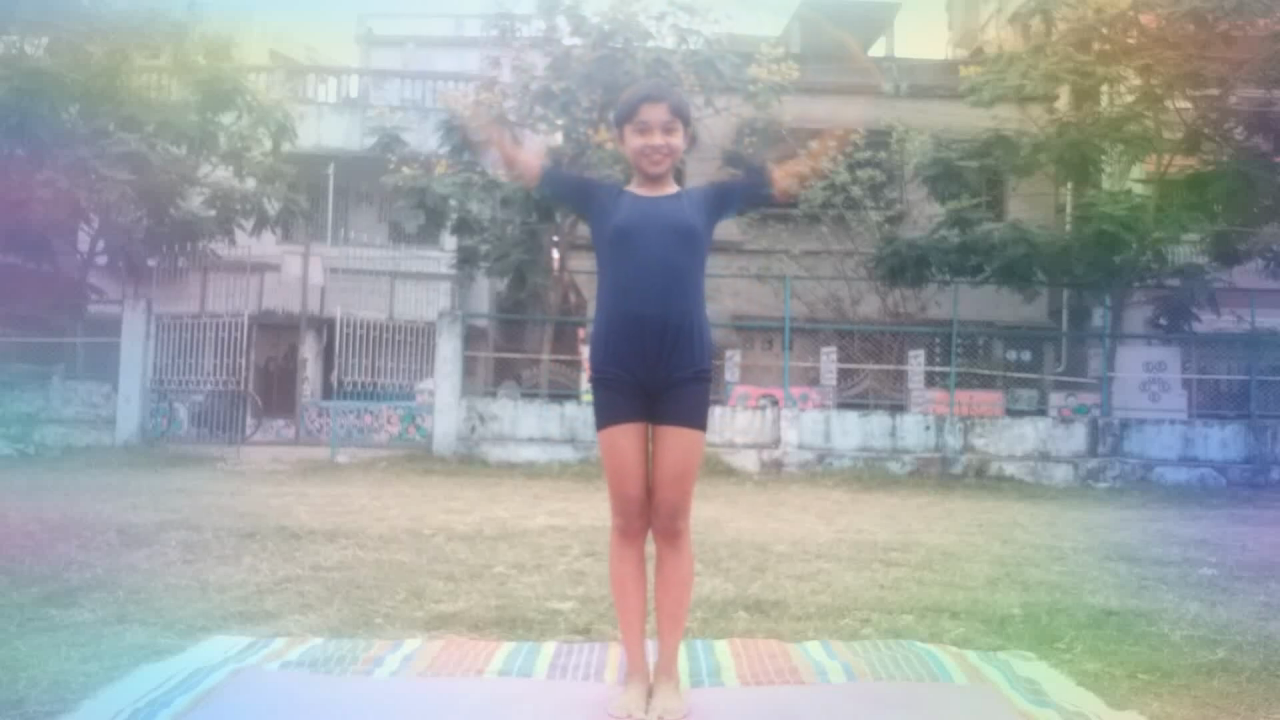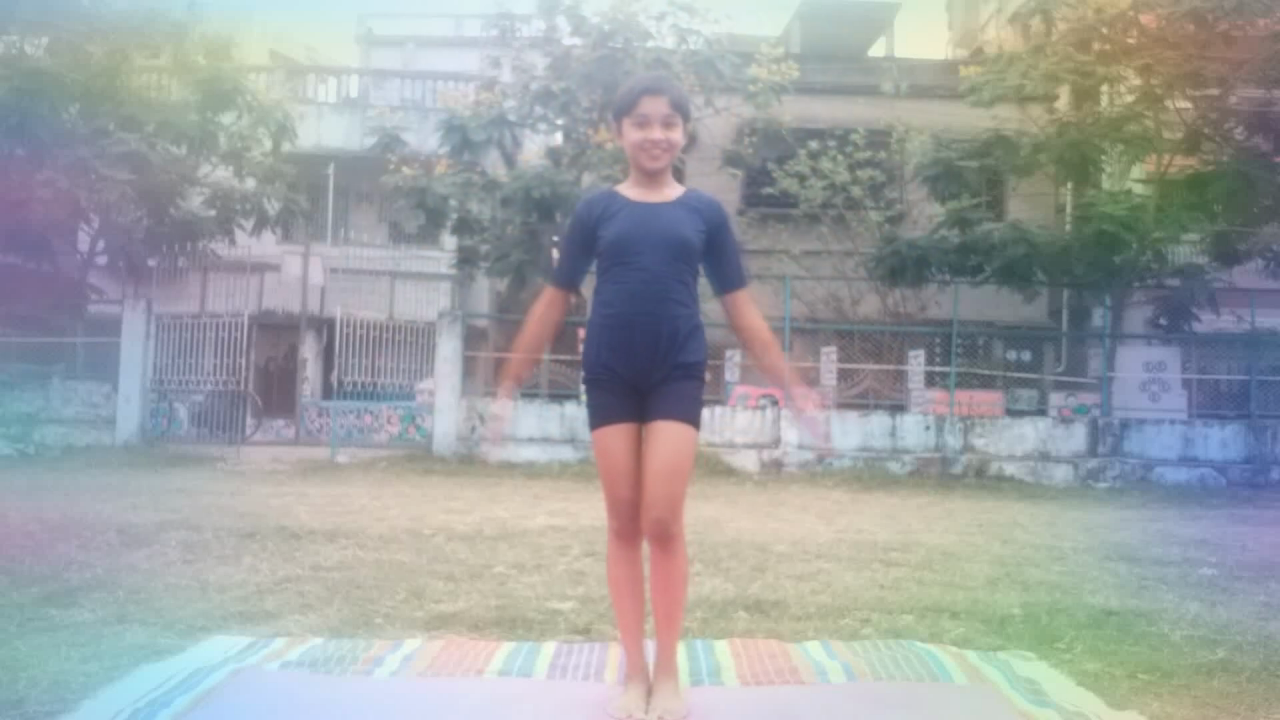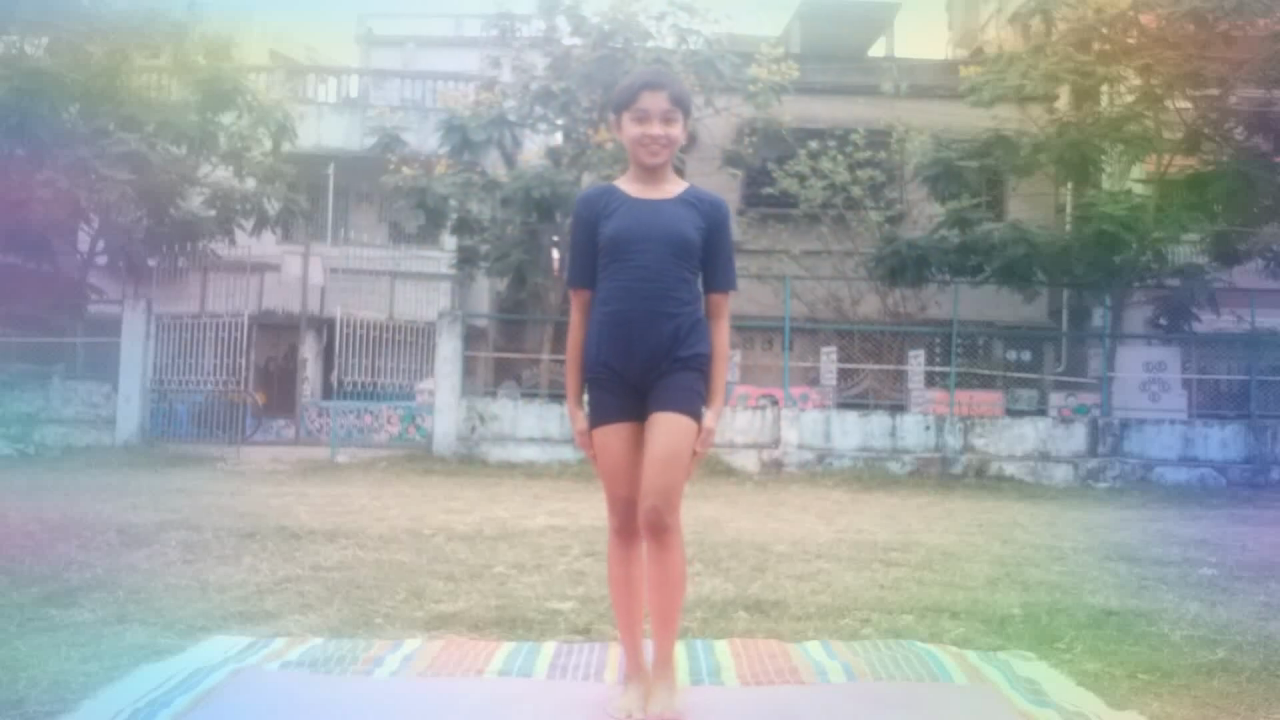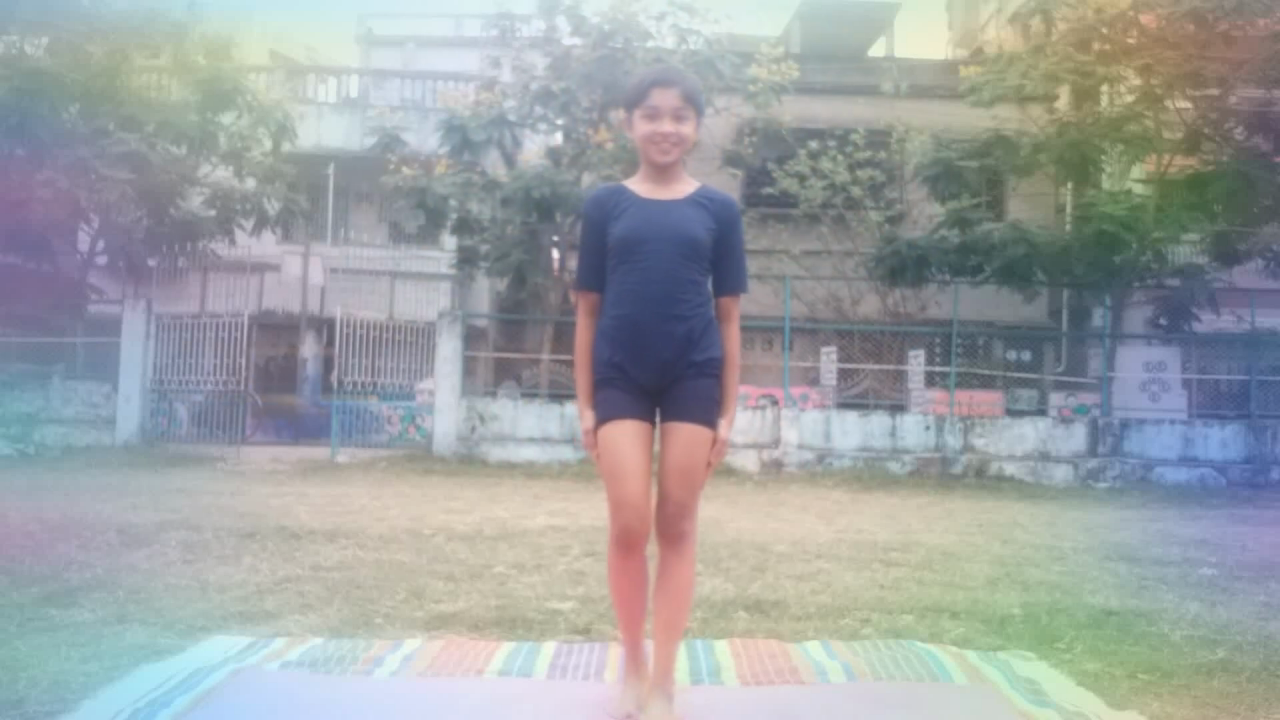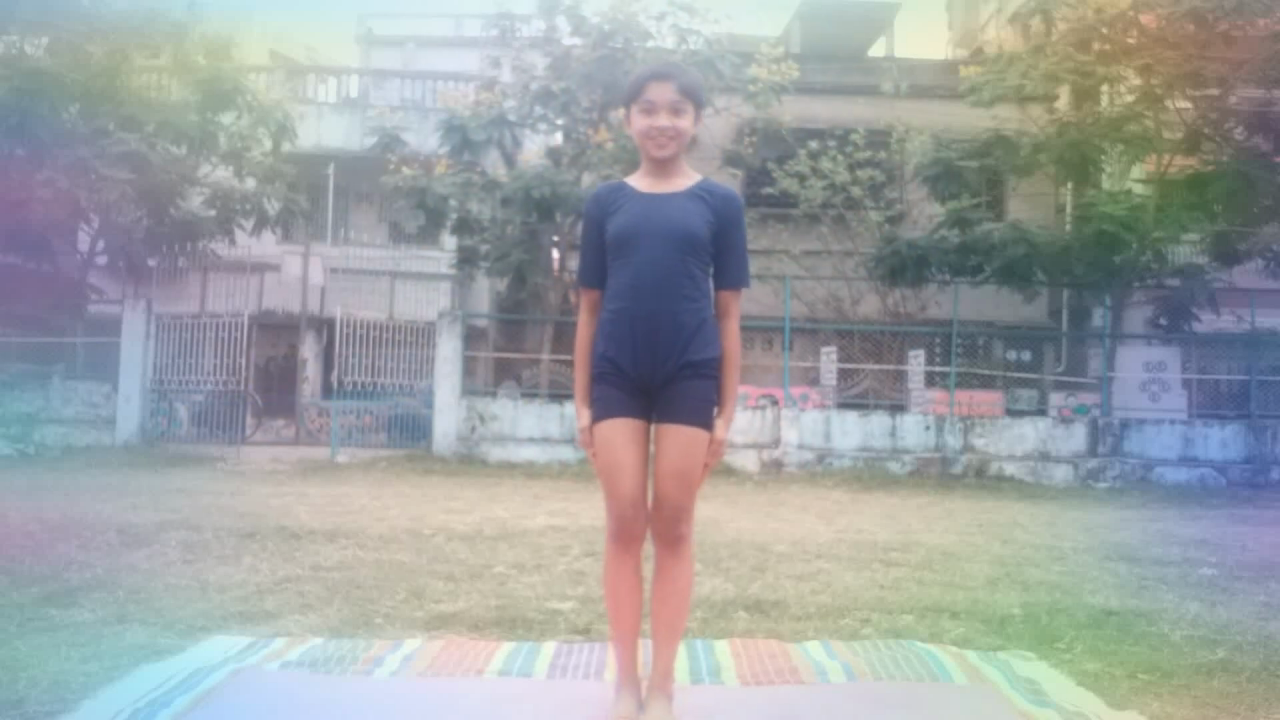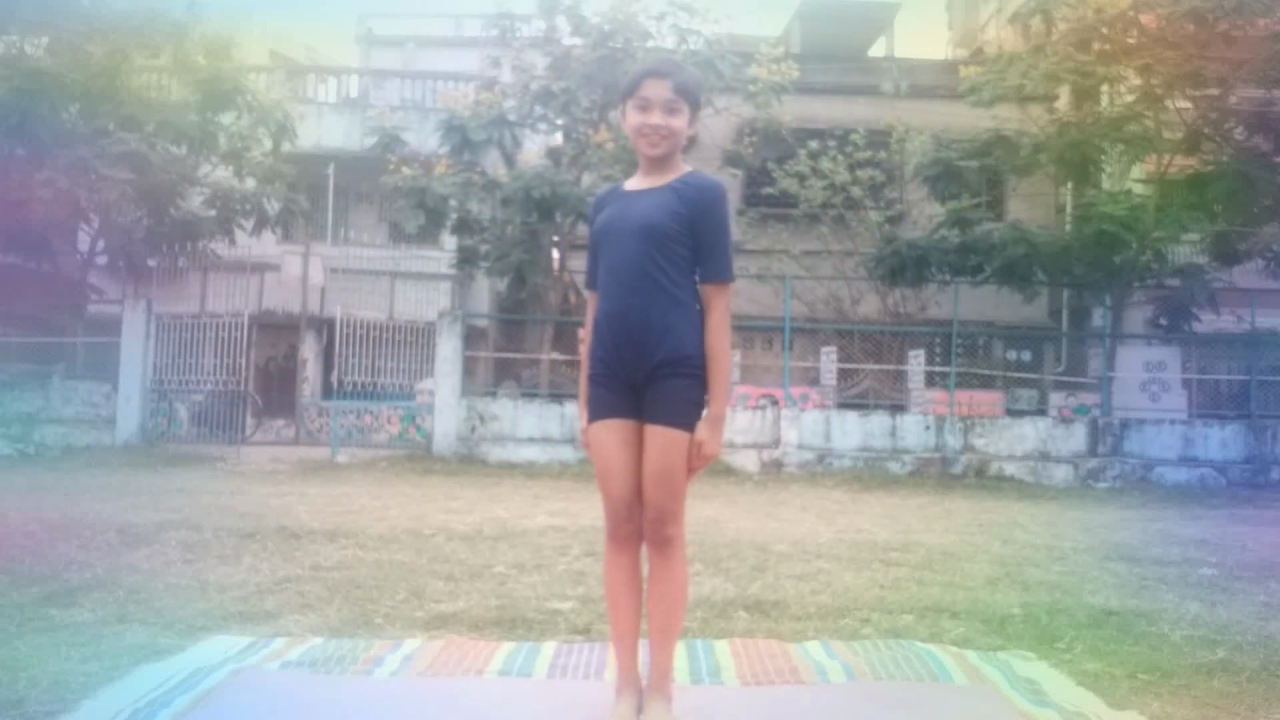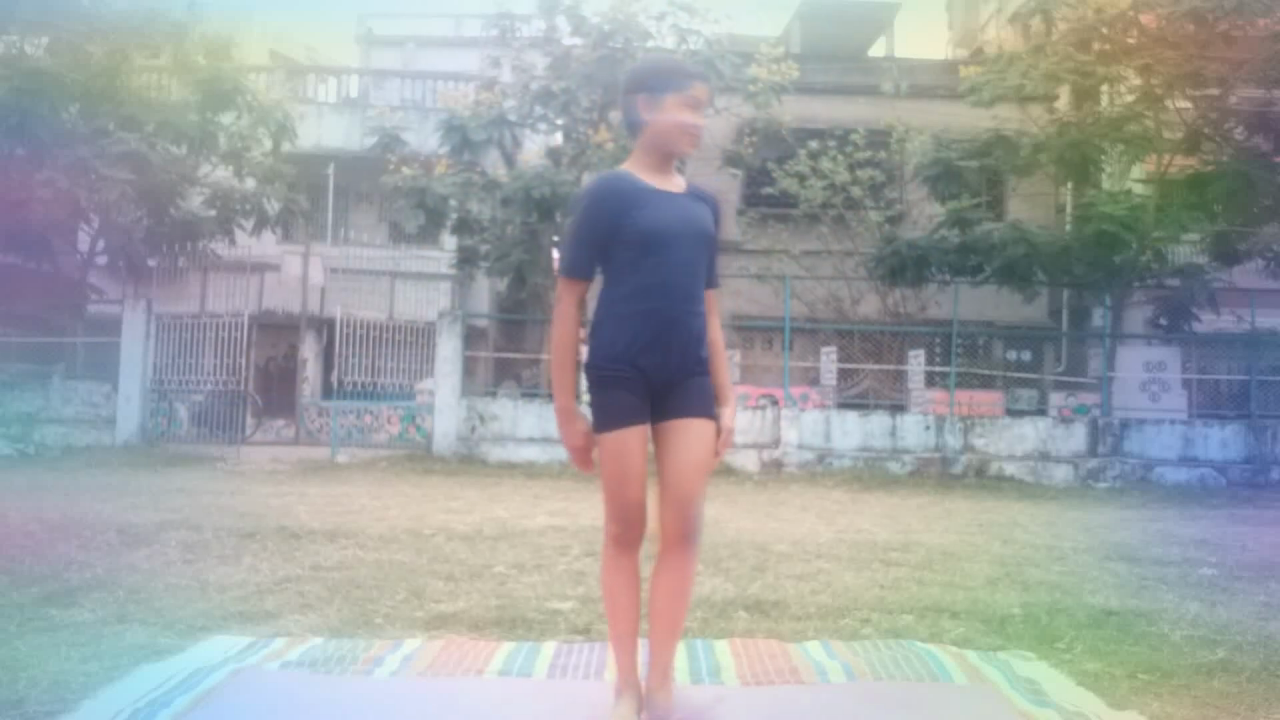
dt=0.3s
person 1, frame 1
left shoulder: (705, 201)
right shoulder: (600, 199)
left elbow: (785, 179)
right elbow: (527, 164)
left wrist: (837, 134)
left hip: (685, 374)
right hip: (616, 374)
left knee: (671, 522)
right knee: (628, 521)
person 1, frame 2
left shoulder: (706, 212)
right shoulder: (595, 209)
left elbow: (740, 306)
right elbow: (555, 301)
left wrist: (793, 384)
right wrist: (507, 384)
left hip: (677, 376)
right hip: (609, 377)
left knee: (663, 523)
right knee: (623, 524)
person 1, frame 3
left shoulder: (707, 209)
right shoulder: (595, 205)
left elbow: (718, 311)
right elbow: (581, 307)
left wrist: (715, 402)
right wrist: (573, 400)
left hip: (679, 370)
right hip: (612, 376)
left knee: (659, 515)
right knee: (622, 525)
person 1, frame 4
left shoulder: (719, 209)
right shoulder: (604, 205)
left elbow: (729, 316)
right elbow: (588, 311)
left wrist: (728, 410)
right wrist: (584, 403)
left hip: (693, 378)
right hip: (621, 378)
left knee: (677, 528)
right knee: (629, 526)
right ankle: (632, 665)
person 1, frame 5
left shoulder: (719, 202)
right shoulder: (606, 201)
left elbow: (728, 312)
right elbow: (590, 307)
left wrist: (727, 410)
right wrist: (581, 400)
left hip: (689, 376)
right hip: (617, 376)
left knee: (673, 529)
right knee: (624, 526)
person 1, frame 6
left shoulder: (703, 194)
right shoulder: (606, 203)
left elbow: (716, 306)
left wrist: (716, 411)
right wrist: (584, 399)
left hip: (676, 373)
right hip: (611, 377)
left knee: (664, 529)
right knee: (621, 527)
person 1, frame 7
left shoulder: (702, 204)
right shoulder: (608, 192)
right elbow: (568, 300)
left wrist: (725, 400)
right wrist: (565, 407)
left hip: (687, 377)
right hip: (619, 375)
left knee: (683, 527)
right knee: (624, 530)
